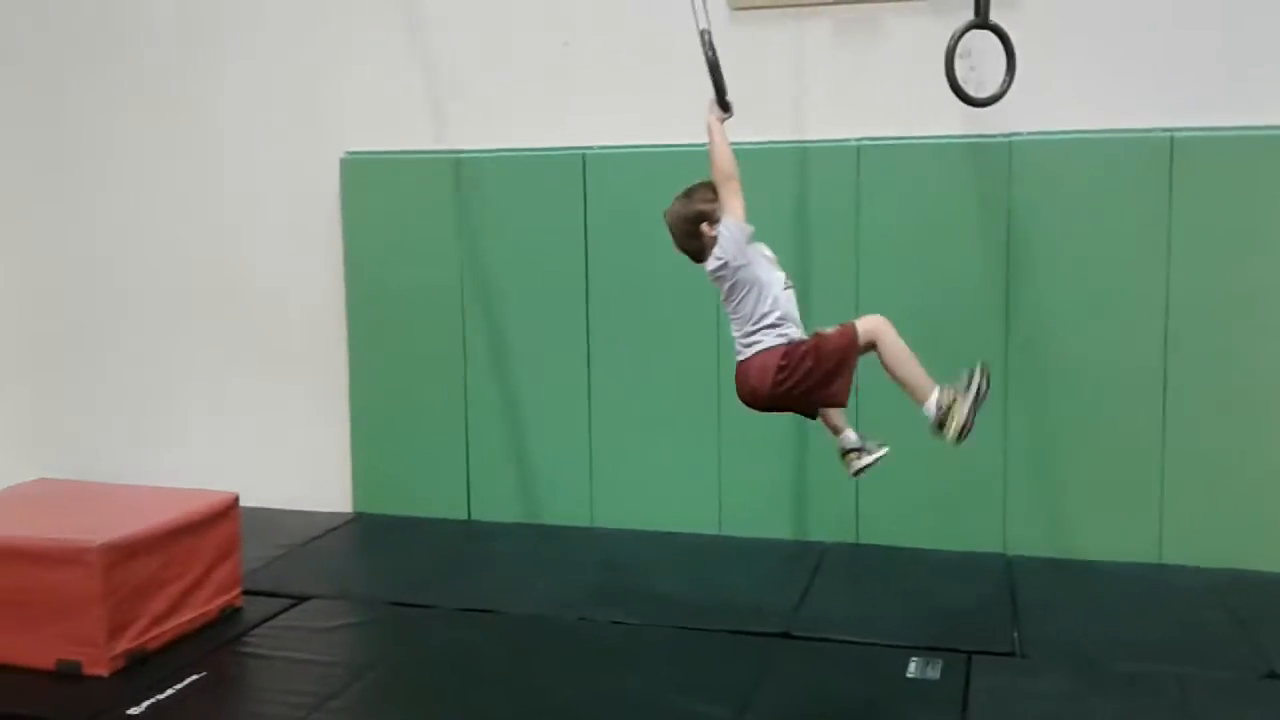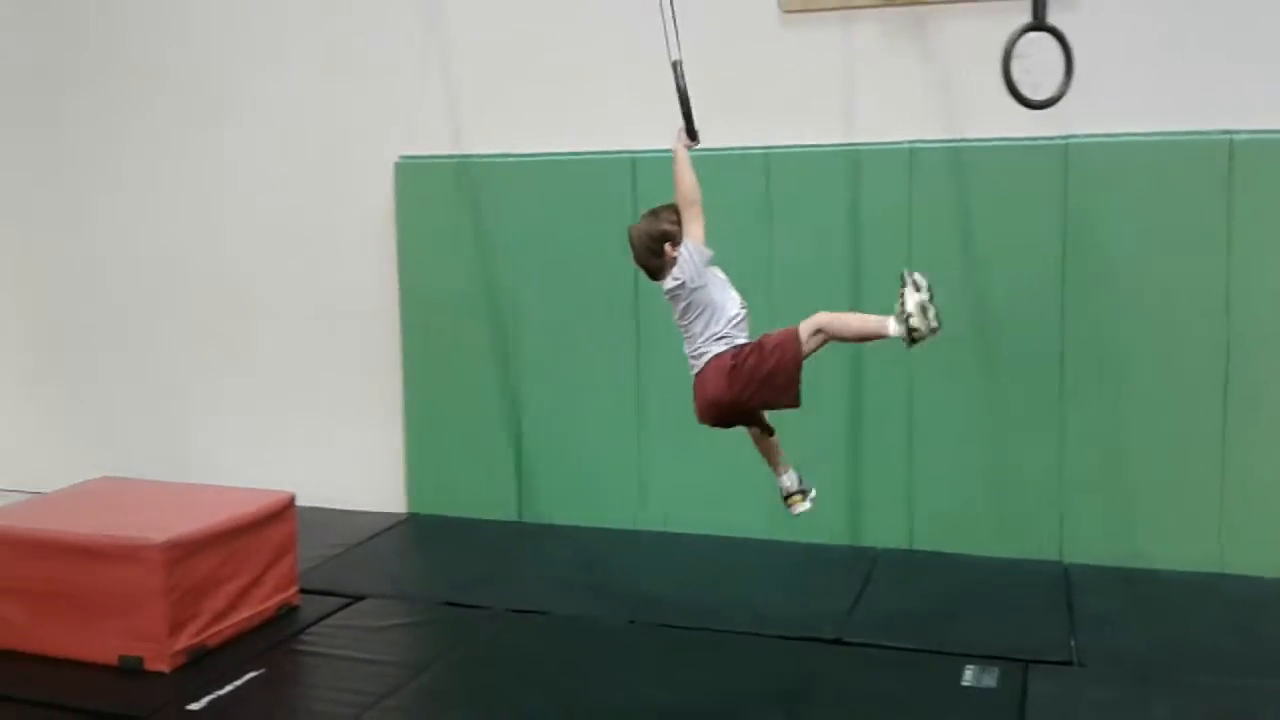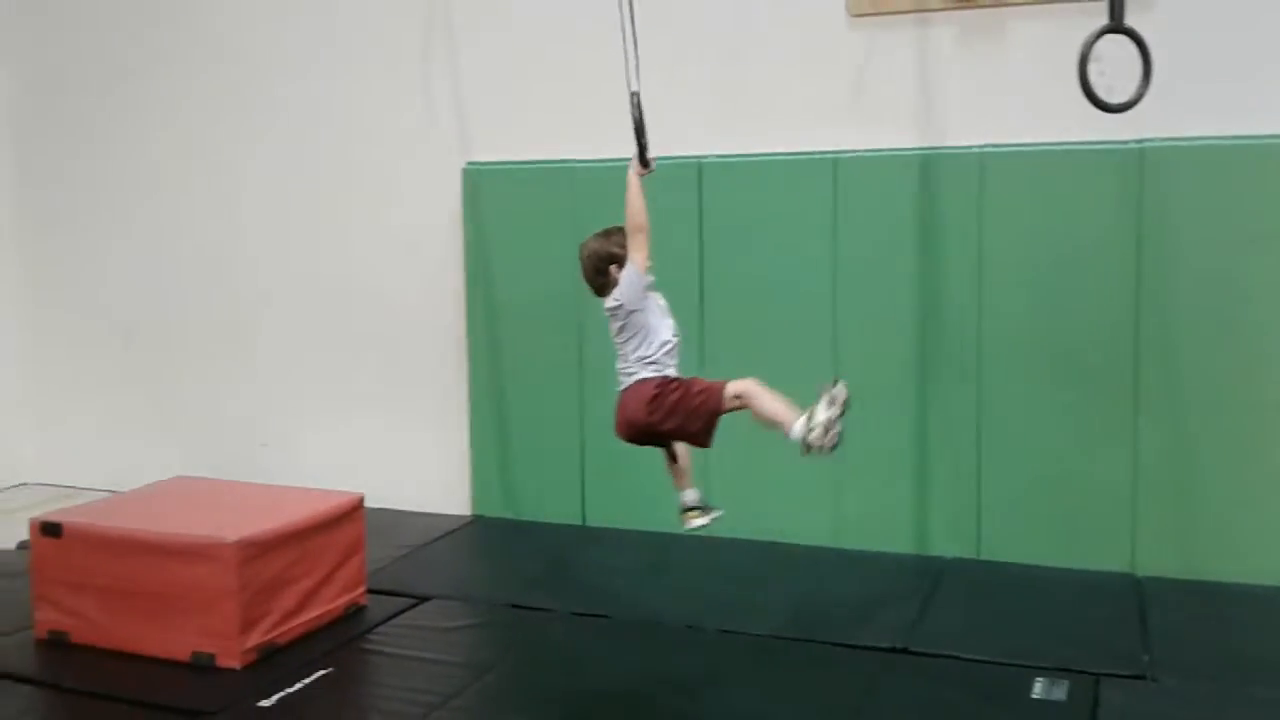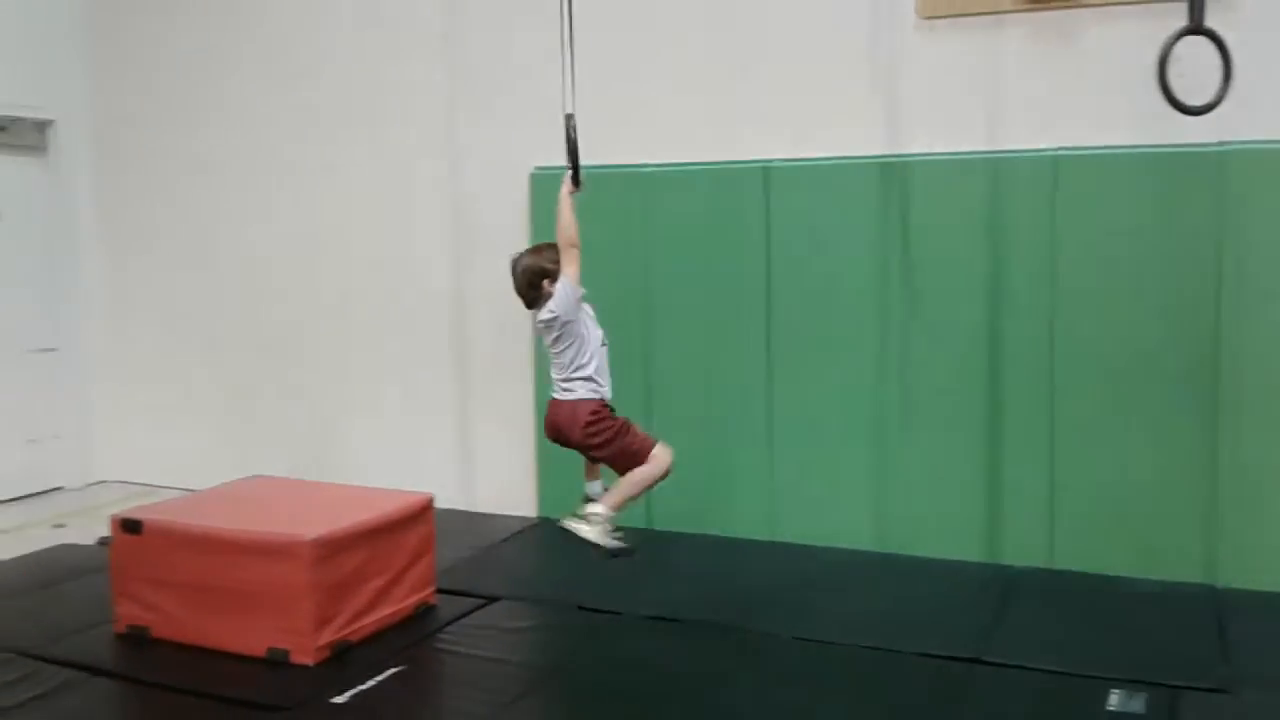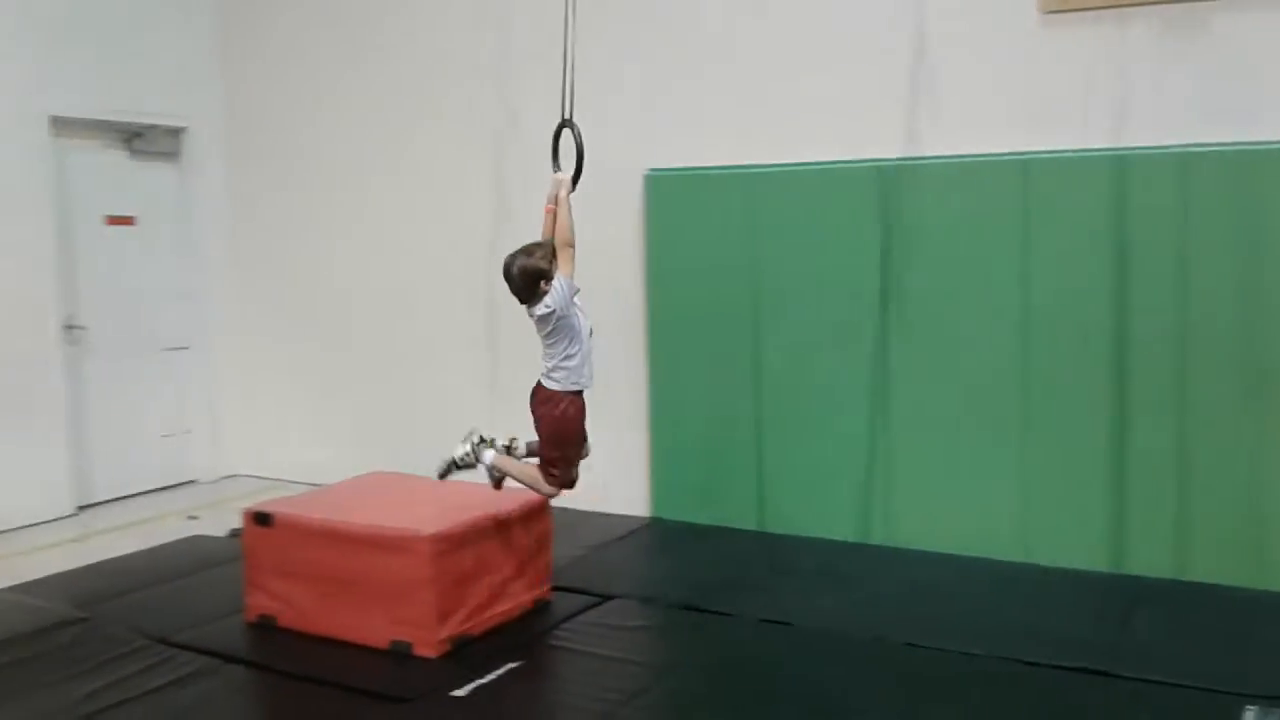
dt=0.3s
person 1, frame 1
left shoulder: (719, 257)
right shoulder: (729, 252)
left elbow: (723, 187)
right elbow: (730, 181)
left wrist: (716, 128)
right wrist: (714, 127)
left hip: (753, 378)
right hip: (775, 369)
left knee: (820, 356)
right knee: (876, 326)
left ankle: (852, 447)
right ankle: (941, 407)
person 1, frame 2
left shoulder: (686, 279)
right shoulder: (686, 274)
left elbow: (687, 211)
right elbow: (691, 207)
left wrist: (683, 152)
right wrist: (681, 151)
left hip: (712, 390)
right hip: (728, 372)
left knee: (756, 414)
right knee: (820, 323)
left ankle: (792, 489)
right ankle: (902, 325)
person 1, frame 3
left shoulder: (630, 300)
right shoulder: (626, 297)
left elbow: (633, 237)
right elbow: (638, 233)
left wrist: (636, 177)
right wrist: (633, 178)
left hip: (634, 409)
right hip: (649, 401)
left knee: (676, 433)
right knee: (746, 389)
left ankle: (692, 507)
right ankle: (806, 428)
person 1, frame 4
left shoulder: (550, 309)
right shoulder: (563, 308)
left elbow: (561, 252)
right elbow: (569, 248)
left wrist: (566, 198)
right wrist: (565, 196)
left hip: (562, 411)
right hip: (578, 414)
left knee: (611, 429)
right knee: (661, 457)
left ankle: (593, 499)
right ankle: (596, 517)
person 1, frame 5
left shoulder: (540, 302)
right shoulder: (554, 305)
left elbow: (553, 248)
right elbow: (566, 247)
left wrist: (555, 199)
right wrist: (563, 195)
left hip: (554, 394)
right hip: (560, 401)
left knee: (577, 450)
right knee: (552, 484)
left ankle: (509, 451)
right ankle: (485, 456)
